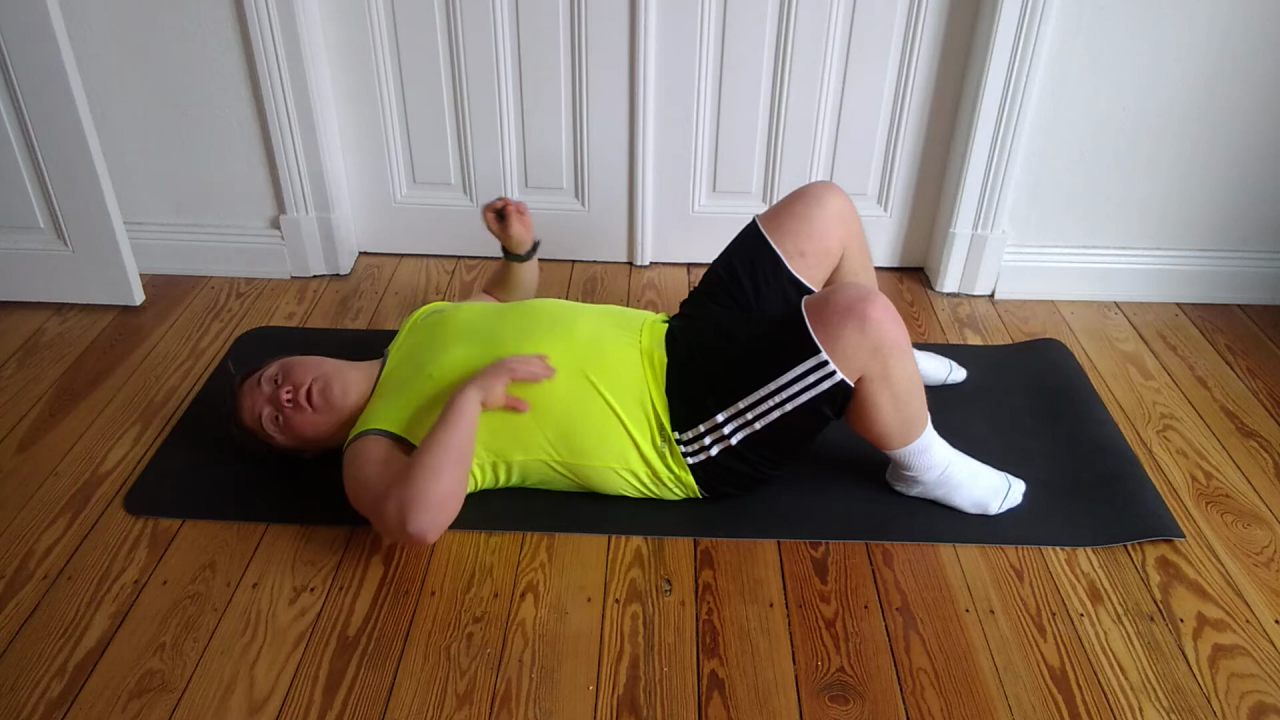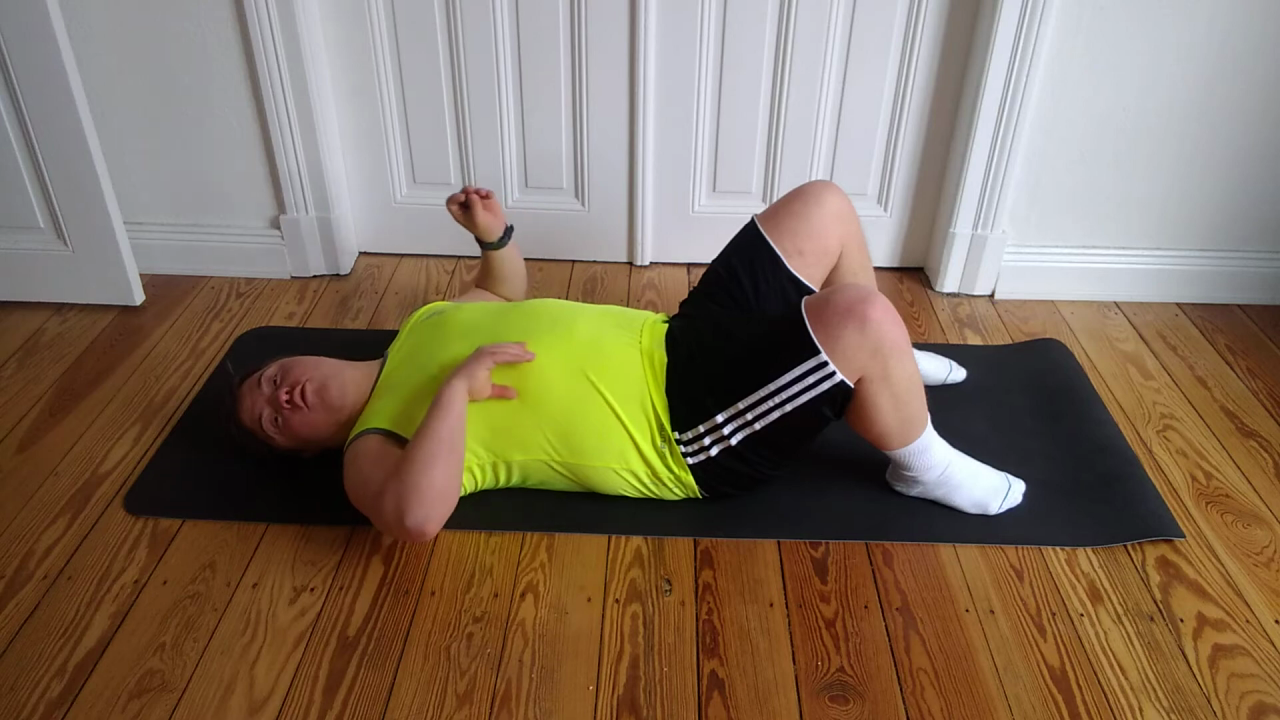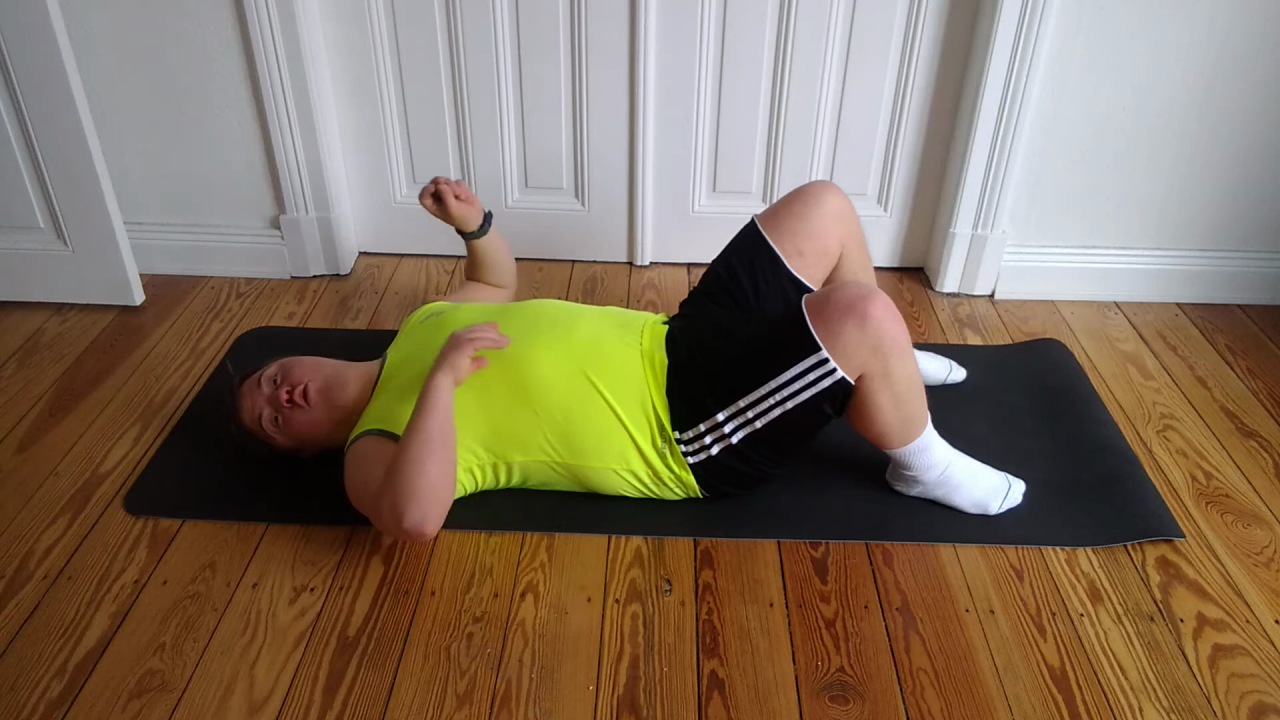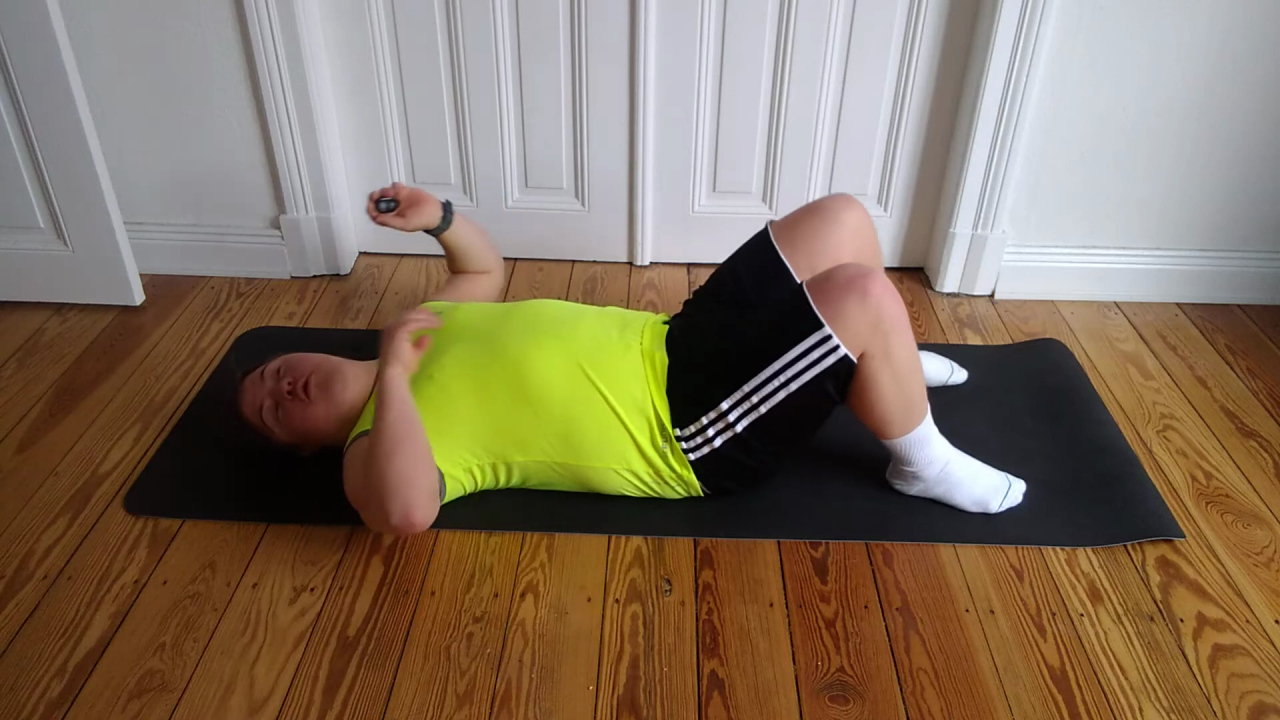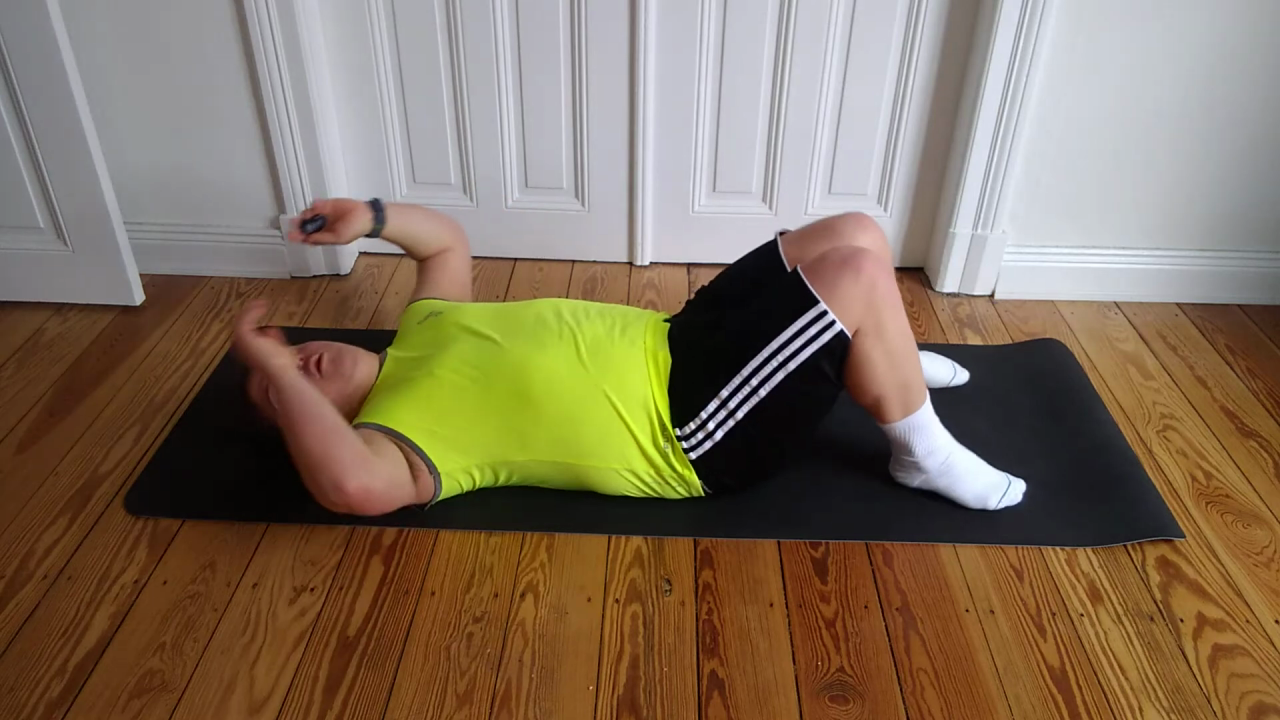
dt=0.3s
person 1, frame 1
left shoulder: (420, 330)
right shoulder: (371, 449)
left elbow: (508, 299)
right elbow: (418, 521)
left wrist: (519, 246)
right wrist: (470, 396)
left hip: (675, 342)
right hip: (692, 440)
left knee: (826, 207)
right knee: (861, 314)
left ankle: (882, 368)
right ankle: (924, 466)
person 1, frame 2
left shoulder: (421, 330)
right shoulder: (371, 449)
left elbow: (503, 293)
right elbow: (416, 516)
left wrist: (493, 236)
right wrist: (456, 388)
left hip: (677, 343)
right hip: (694, 440)
left knee: (822, 208)
right knee: (860, 322)
left ankle: (882, 370)
right ankle: (923, 465)
person 1, frame 3
left shoulder: (421, 326)
right shoulder: (371, 450)
left elbow: (499, 282)
right elbow: (417, 517)
left wrist: (472, 222)
right wrist: (443, 380)
left hip: (675, 344)
right hip: (692, 439)
left knee: (822, 206)
right knee: (860, 313)
left ankle: (882, 368)
right ankle: (923, 466)
person 1, frame 4
left shoulder: (417, 318)
right shoulder: (370, 451)
left elbow: (485, 270)
right elbow: (405, 513)
left wrist: (436, 217)
right wrist: (396, 376)
left hip: (673, 345)
right hip: (692, 437)
left knee: (841, 221)
right knee: (862, 296)
left ankle: (881, 366)
right ankle: (923, 463)
person 1, frame 5
left shoulder: (420, 333)
right shoulder: (384, 439)
left elbow: (449, 239)
right elbow: (346, 485)
left wrist: (372, 215)
right wrist: (269, 368)
left hip: (678, 344)
right hip: (693, 431)
left knee: (852, 236)
right knee: (858, 273)
left ankle: (891, 369)
right ankle: (921, 454)
